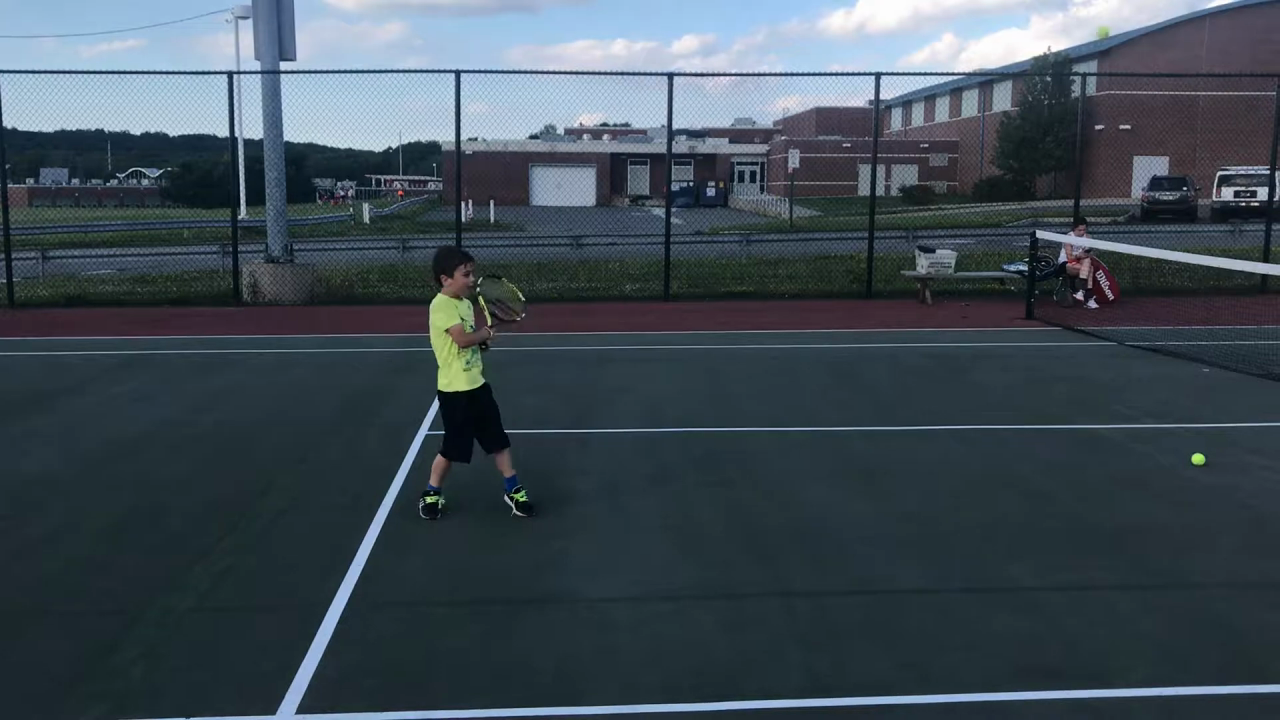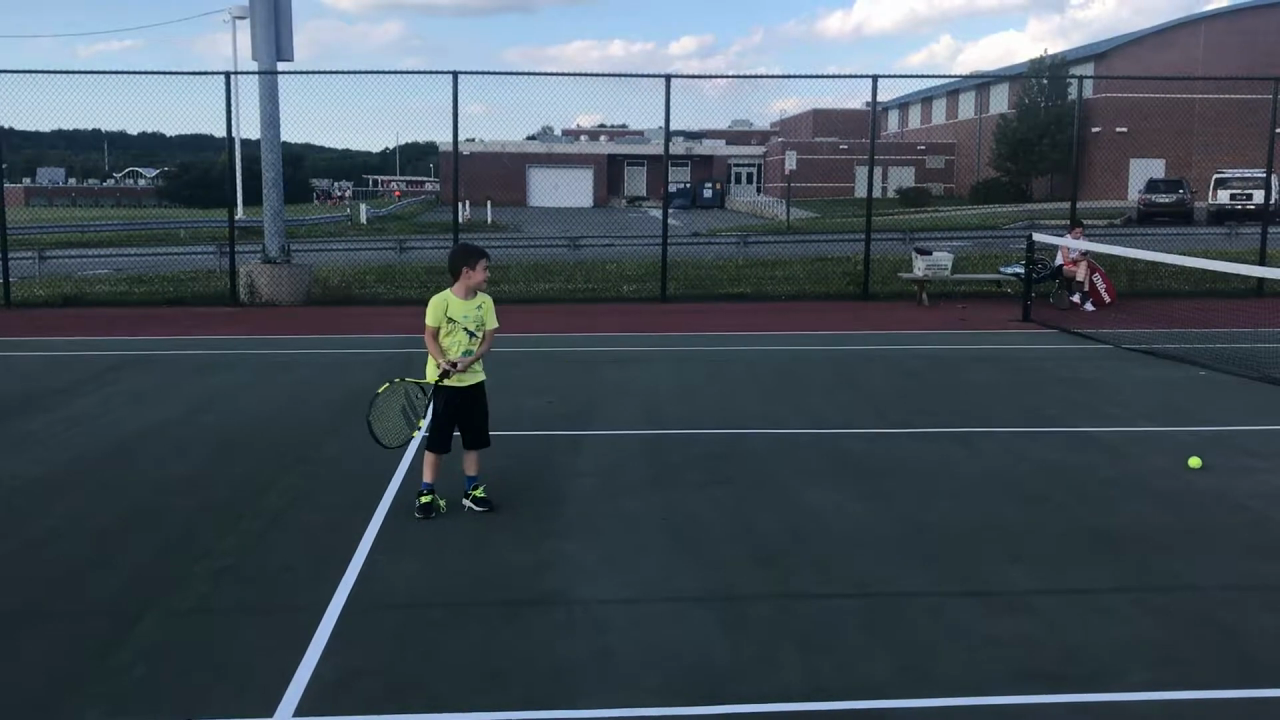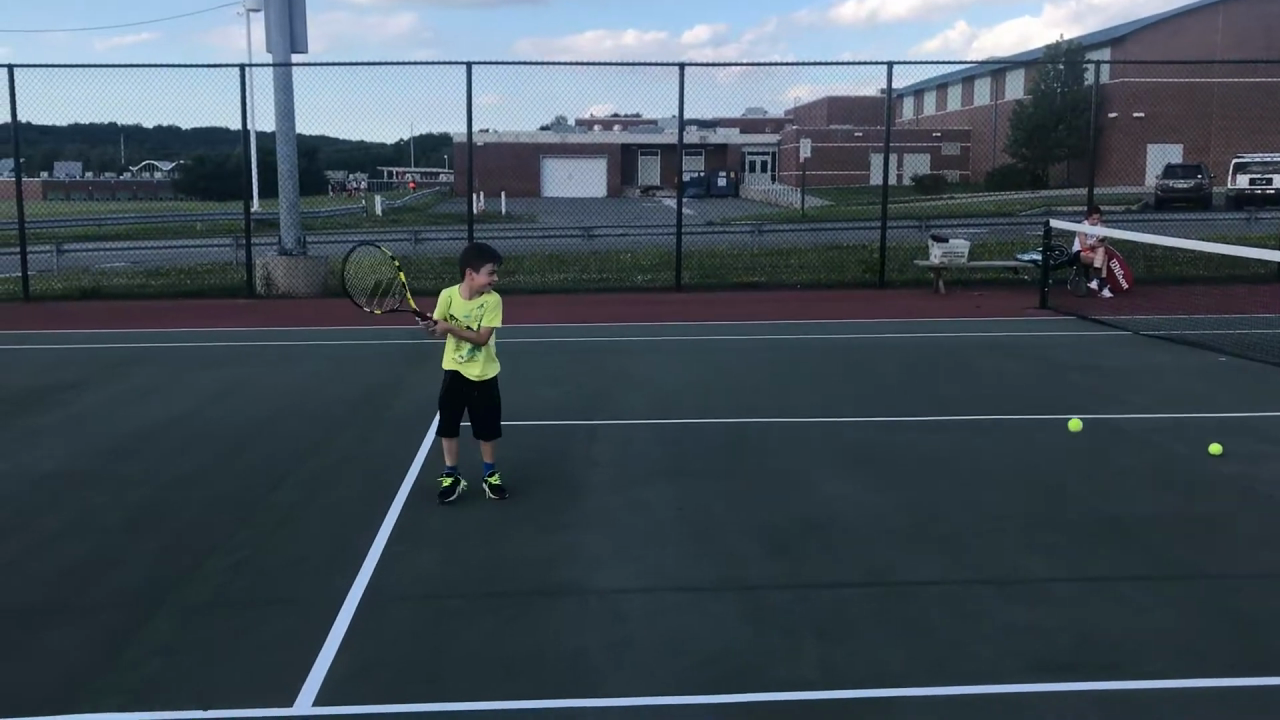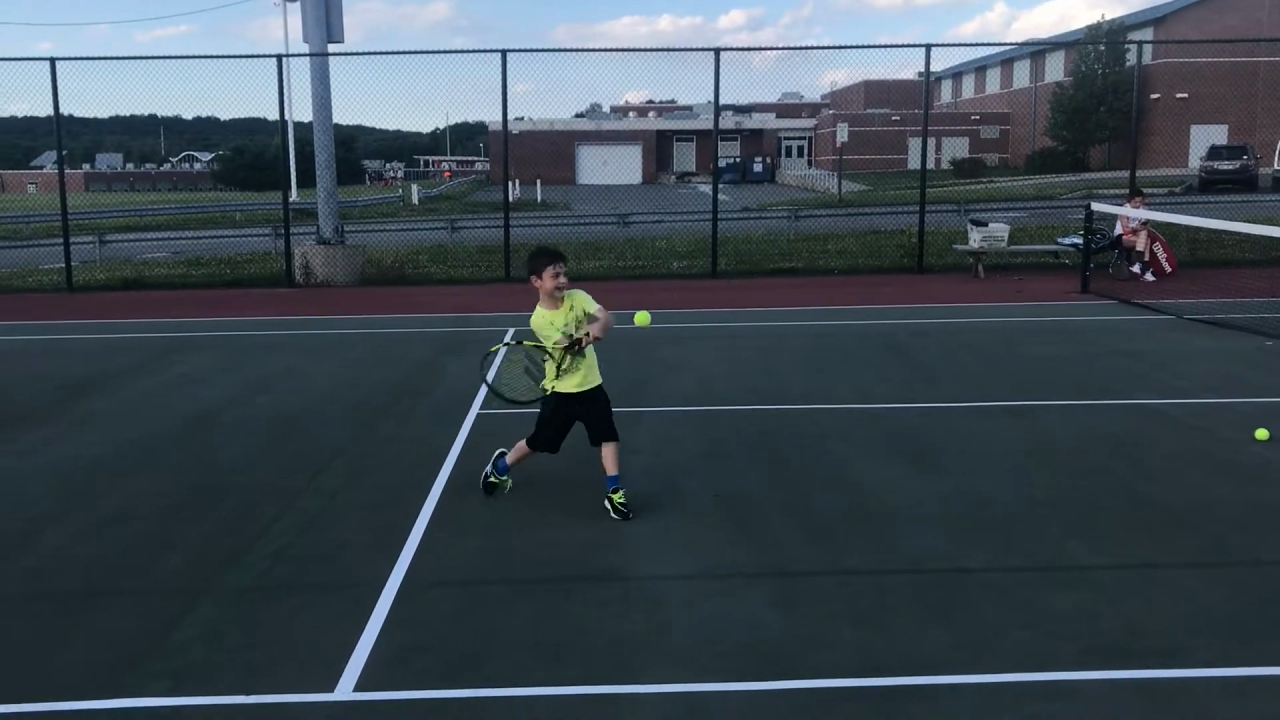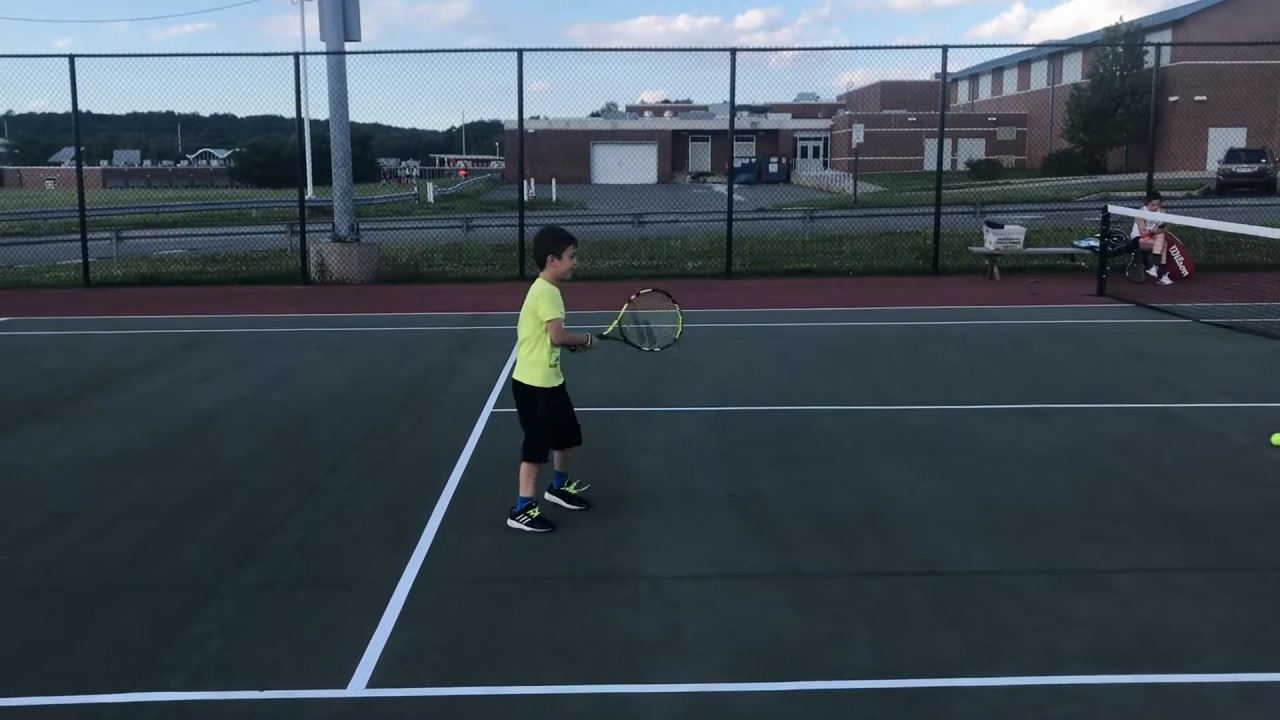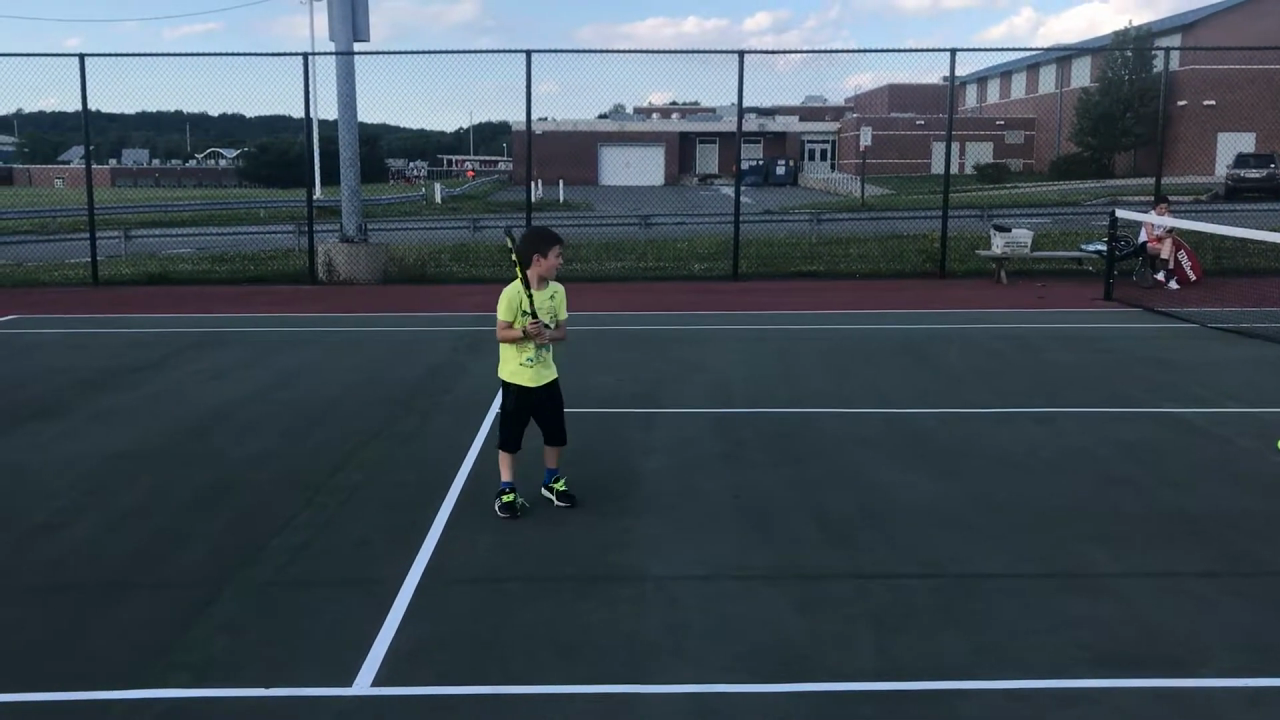
dt=0.7s
person 1, frame 1
left shoulder: (466, 302)
right shoulder: (442, 304)
right elbow: (463, 338)
left wrist: (480, 338)
right wrist: (486, 333)
left hip: (476, 384)
right hip: (454, 389)
left knee: (498, 439)
right knee: (454, 446)
left ankle: (513, 490)
right ankle: (432, 494)
person 1, frame 2
left shoulder: (485, 301)
right shoulder: (440, 302)
left elbow: (488, 339)
right elbow: (430, 338)
left wrist: (469, 360)
right wrist: (442, 362)
left hip: (473, 380)
right hip: (444, 382)
left knee: (474, 438)
right knee: (437, 438)
left ankle: (472, 489)
right ankle: (426, 493)
person 1, frame 3
left shoulder: (493, 300)
right shoulder: (448, 295)
left elbow: (482, 338)
right elbow: (440, 325)
left wrist: (451, 328)
right wrist: (433, 324)
left hip: (485, 373)
right hip: (455, 370)
left knee: (488, 429)
right knee: (448, 425)
left ankle: (490, 475)
right ankle: (450, 475)
person 1, frame 4
left shoulder: (578, 297)
right shoulder: (539, 319)
left elbow: (605, 318)
right elbow: (567, 346)
left wrist: (596, 328)
right wrist: (582, 338)
left hip: (589, 384)
right hip: (559, 389)
left knee: (608, 435)
right knee: (539, 441)
left ankle: (614, 492)
right ankle: (501, 466)
person 1, frame 5
left shoulder: (549, 289)
right shoulder: (545, 292)
right elbow: (559, 336)
left wrist: (574, 341)
right wrist: (586, 340)
left hip: (551, 380)
right hip: (533, 383)
left knee: (568, 435)
right knee: (537, 446)
left ankle: (560, 485)
right ankle: (522, 509)
person 1, frame 6
left shoulder: (558, 290)
right shoulder: (512, 293)
left elbow: (562, 330)
right elbow: (501, 333)
left wrist: (549, 335)
right wrist: (526, 332)
left hip: (547, 376)
right hip: (517, 379)
left knee: (556, 434)
right knee: (510, 437)
left ankle: (552, 481)
right ankle: (506, 491)
